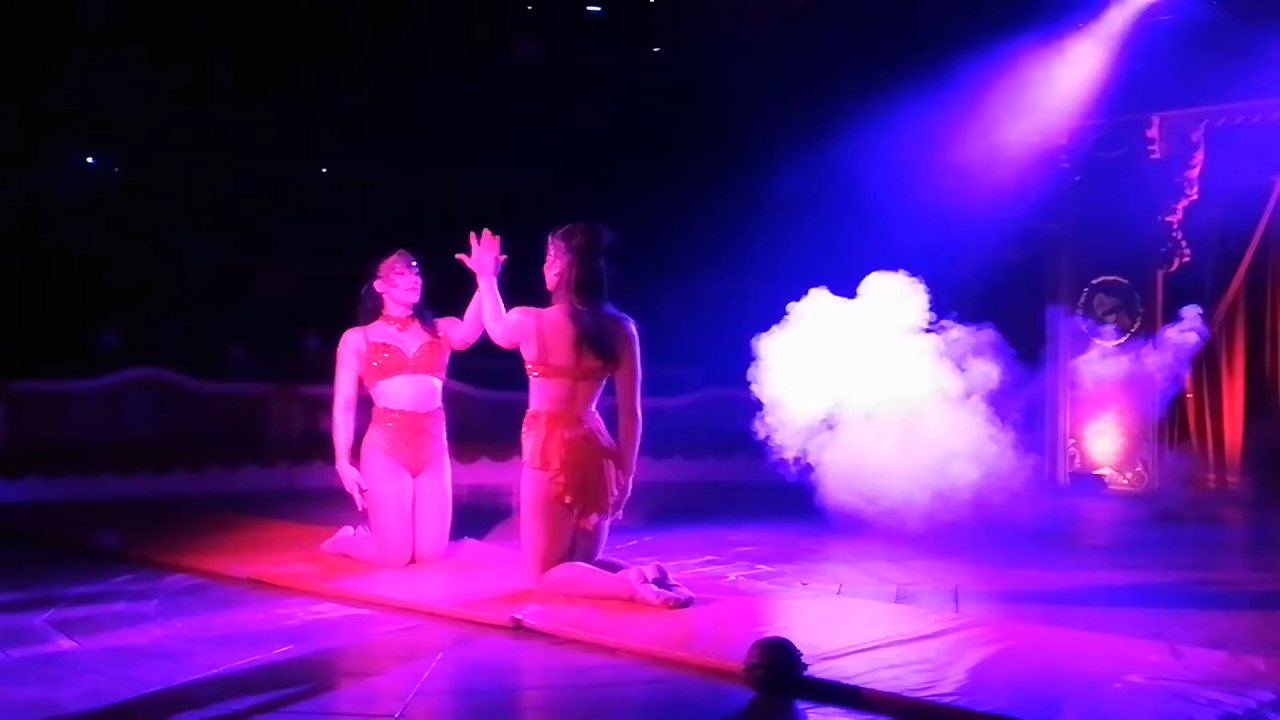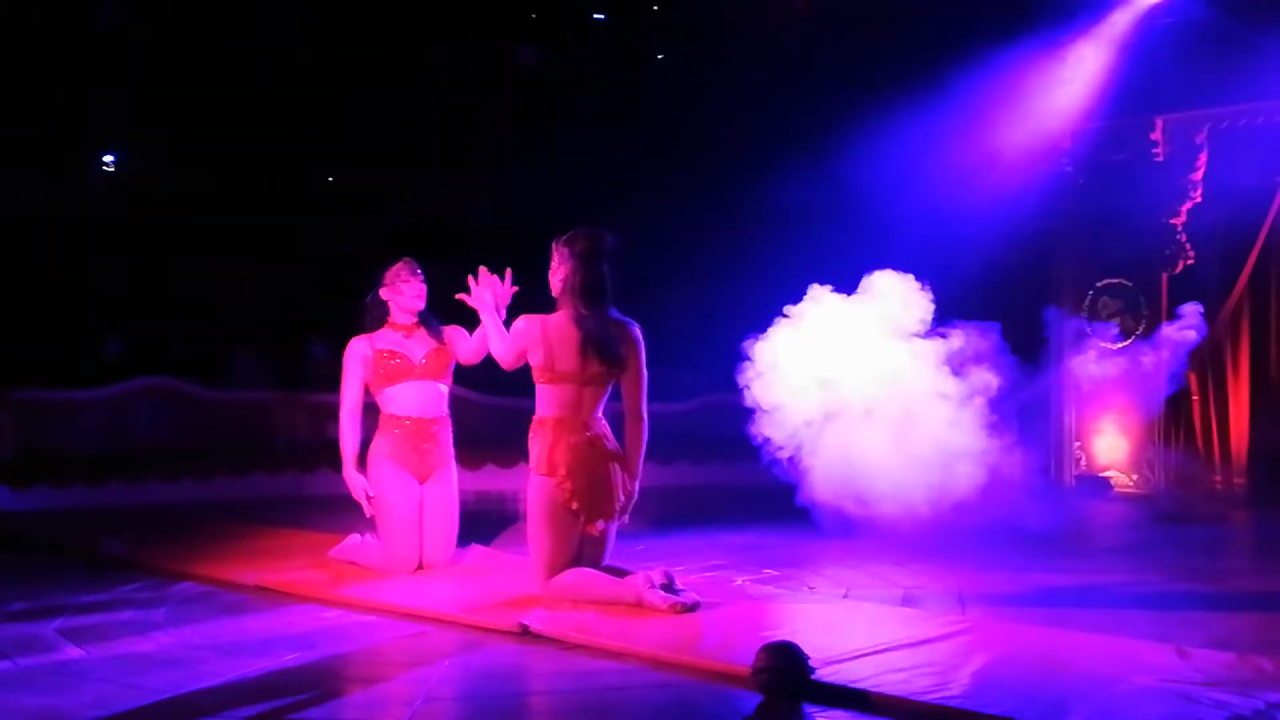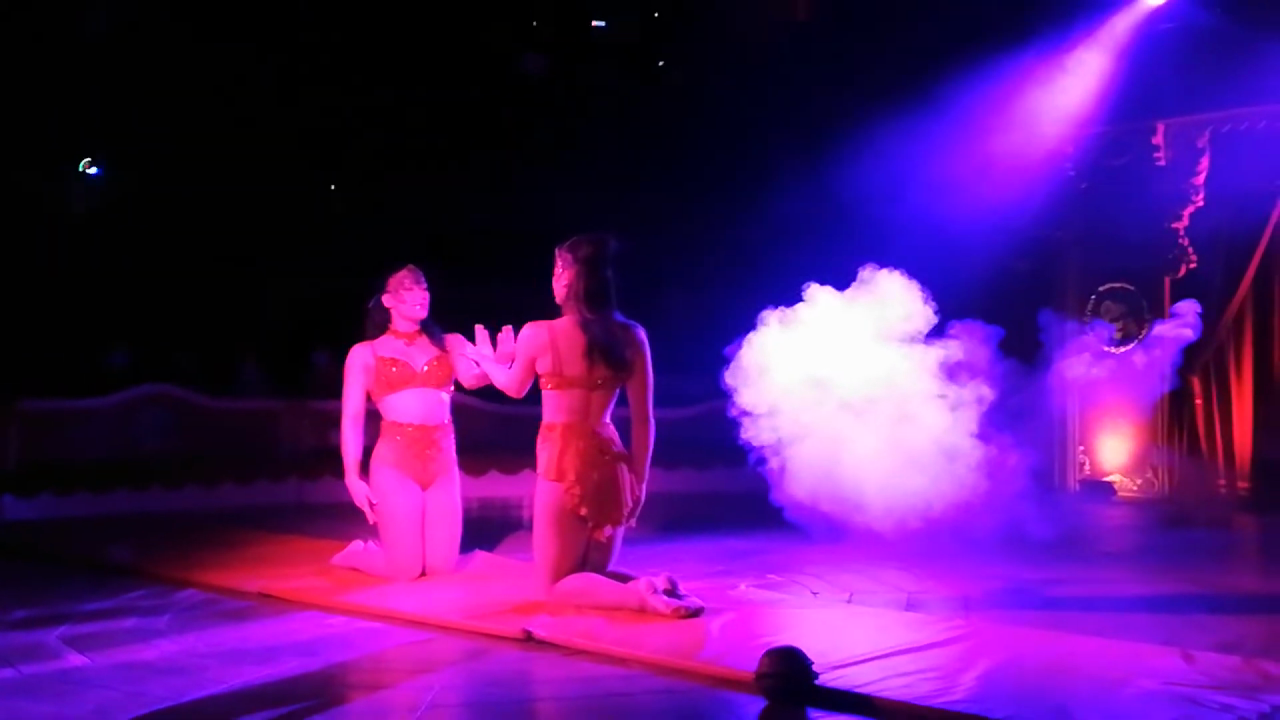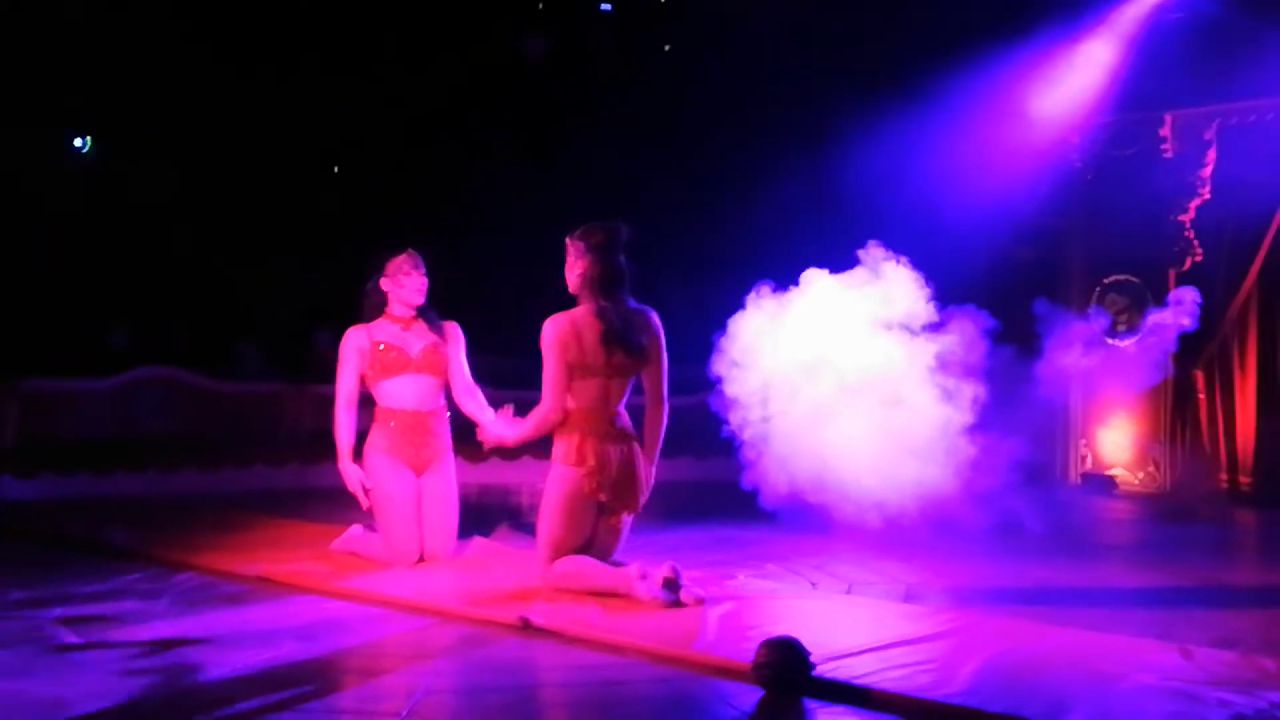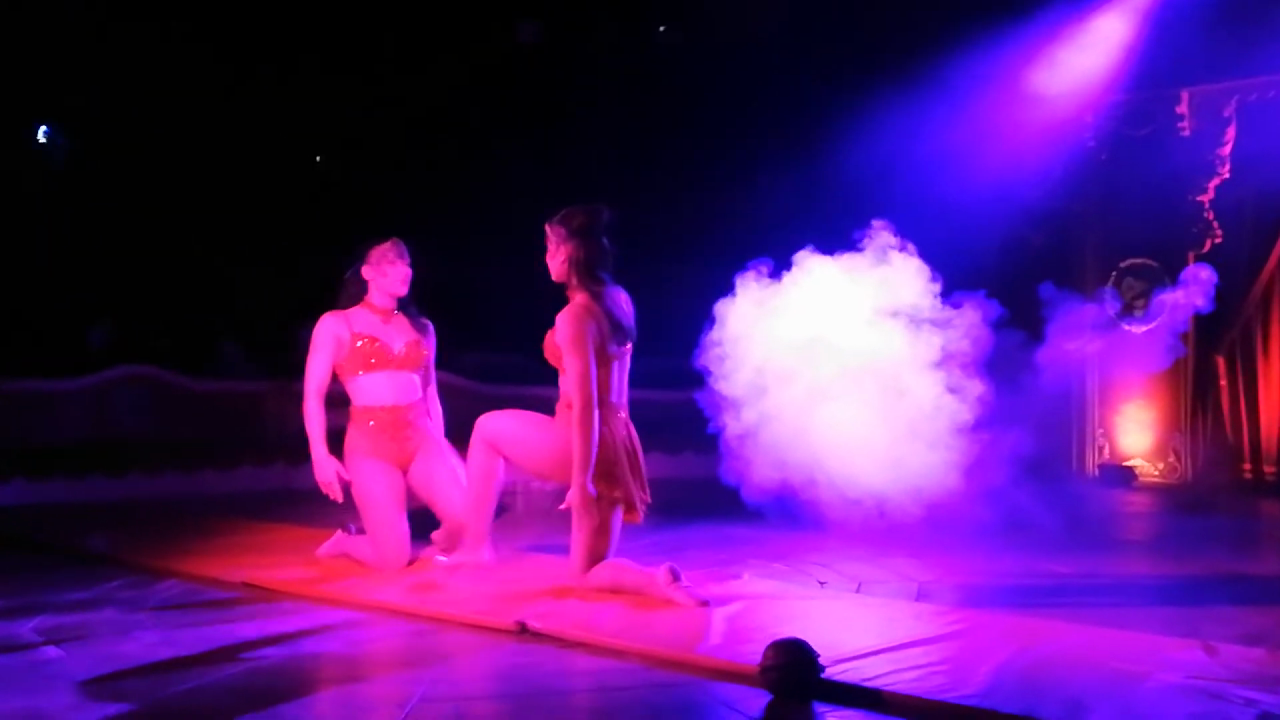
dt=0.5s
person 1, frame 1
left shoulder: (527, 321)
right shoulder: (621, 328)
left elbow: (497, 332)
right elbow: (631, 413)
left wrist: (486, 278)
right wrist: (625, 473)
left hip: (550, 452)
right hip: (597, 452)
left knee: (546, 572)
right knee: (584, 562)
left ankle: (629, 585)
right ankle: (645, 574)
person 1, frame 2
left shoulder: (531, 328)
right shoulder: (626, 333)
left elbow: (507, 358)
right elbow: (637, 417)
left wrist: (490, 314)
right wrist: (631, 477)
left hip: (555, 458)
right hip: (603, 457)
left knee: (553, 579)
right knee: (590, 568)
left ankle: (636, 591)
right ankle: (650, 580)
person 1, frame 3
left shoulder: (538, 335)
right shoulder: (631, 337)
left elbow: (514, 387)
right elbow: (644, 420)
left wrist: (487, 360)
right wrist: (638, 480)
left hip: (564, 465)
right hip: (611, 464)
left knee: (557, 584)
right knee: (594, 574)
left ankle: (640, 595)
right ankle: (654, 586)
person 1, frame 4
left shoulder: (560, 328)
right shoulder: (646, 322)
left elbow: (552, 411)
right elbow: (659, 405)
left wrist: (507, 432)
right wrist: (647, 463)
left hip: (580, 453)
right hip: (625, 454)
left knee: (555, 565)
right knee: (588, 563)
left ankle: (634, 582)
right ankle: (655, 577)
person 1, frame 5
left shoulder: (575, 317)
right shoulder: (618, 300)
left elbow: (585, 405)
left wrist: (579, 481)
left hip: (583, 445)
right hip: (618, 444)
left knee: (487, 429)
right knee: (588, 571)
left ankle: (476, 544)
right ankle: (658, 580)
person 2, frame 1
left shoulder: (441, 328)
right shoulder: (357, 338)
left elbow: (467, 335)
right elbow: (344, 404)
right wrist: (343, 462)
left hip: (433, 448)
right hip: (385, 448)
left knee: (431, 553)
right knee: (395, 555)
left ankle: (372, 533)
right ankle: (348, 539)
person 2, frame 2
left shoulder: (449, 336)
right shoulder: (364, 346)
left elbow: (472, 353)
right elbow: (350, 413)
left wrist: (493, 314)
right wrist: (350, 469)
left hip: (440, 455)
right hip: (392, 454)
left knee: (438, 560)
right knee: (402, 562)
left ankle: (385, 539)
right ankle: (356, 546)
person 2, frame 3
left shoulder: (451, 344)
right shoulder: (365, 353)
left elbow: (471, 378)
right elbow: (352, 419)
right wrist: (352, 477)
left hip: (443, 461)
right hip: (394, 461)
left knee: (443, 566)
right knee: (405, 569)
left ankle: (385, 547)
right ankle: (358, 553)
person 2, frame 4
left shoulder: (447, 332)
right shoulder: (360, 337)
left elbow: (463, 388)
right elbow: (345, 404)
left wrist: (492, 422)
right wrist: (346, 460)
left hip: (437, 447)
right hip: (388, 446)
left knee: (440, 552)
right knee: (403, 555)
left ankle: (384, 530)
right ankle: (357, 539)
person 2, frame 5
left shoulder: (422, 329)
right shoulder: (335, 325)
right elbow: (314, 395)
left wrist: (441, 451)
right wrist: (320, 454)
left hip: (421, 439)
right hip: (369, 444)
left knee: (466, 517)
right knee: (394, 559)
left ankle: (449, 536)
right ankle: (346, 542)
